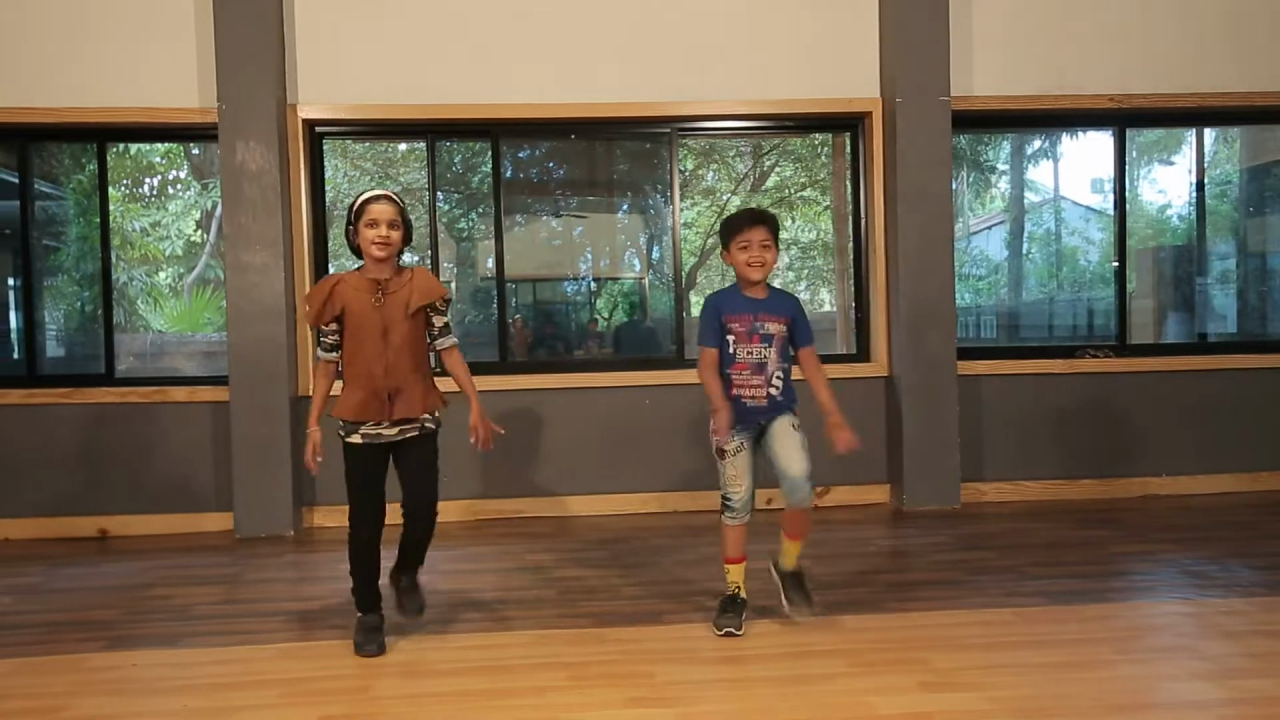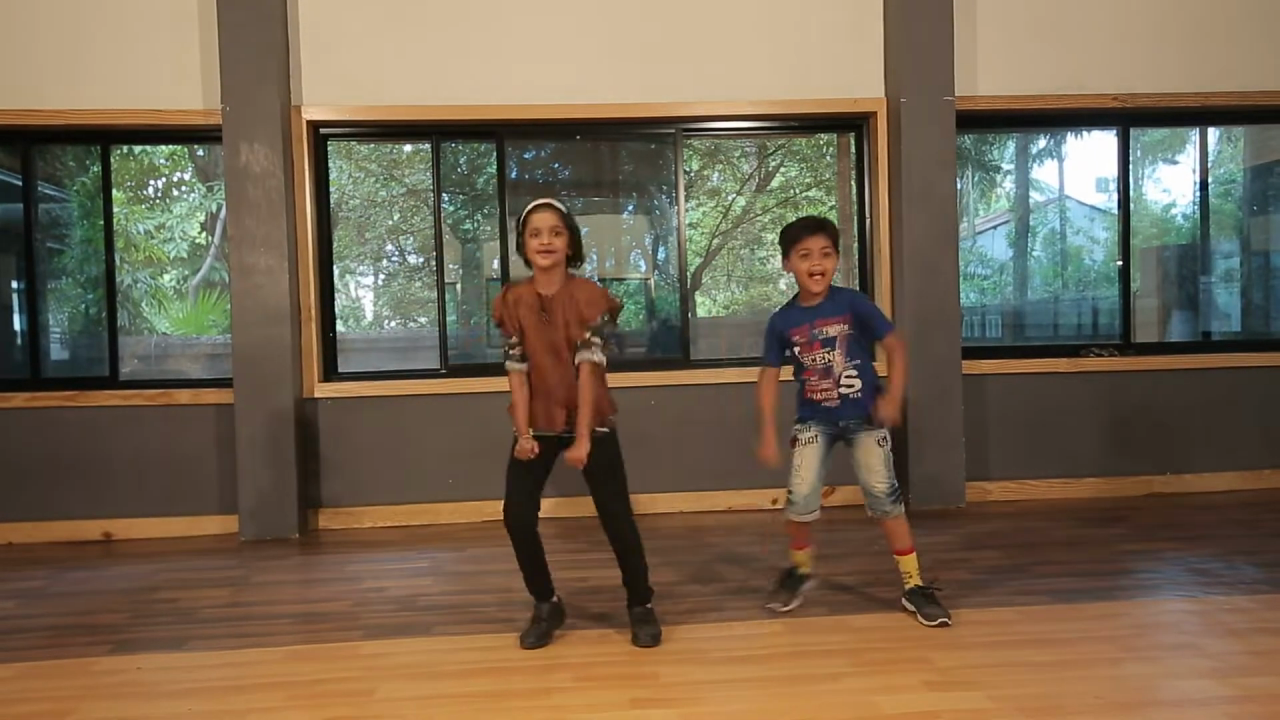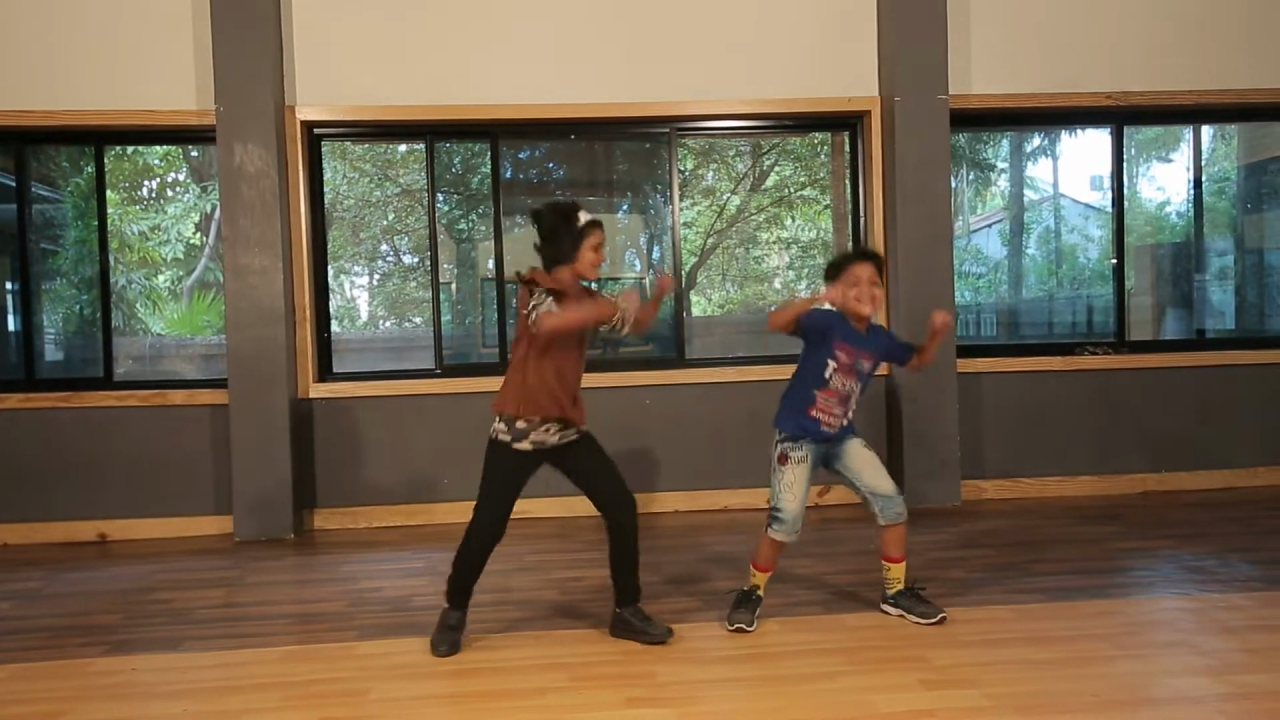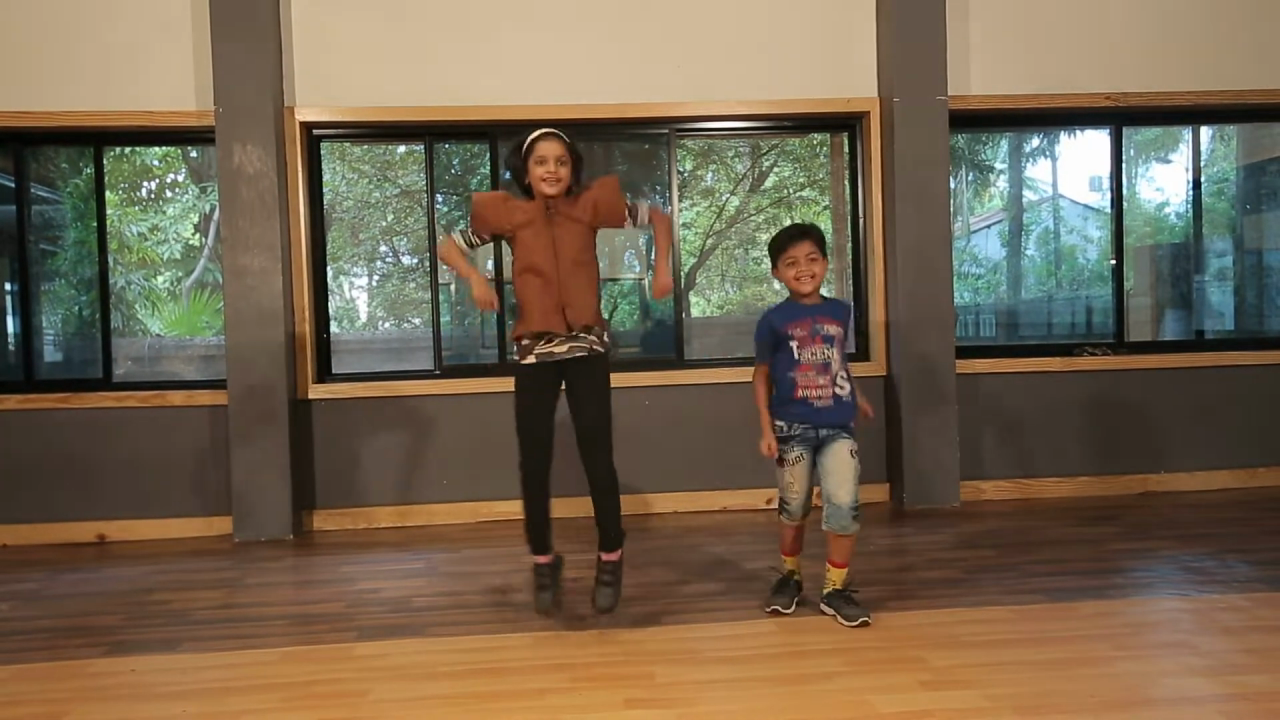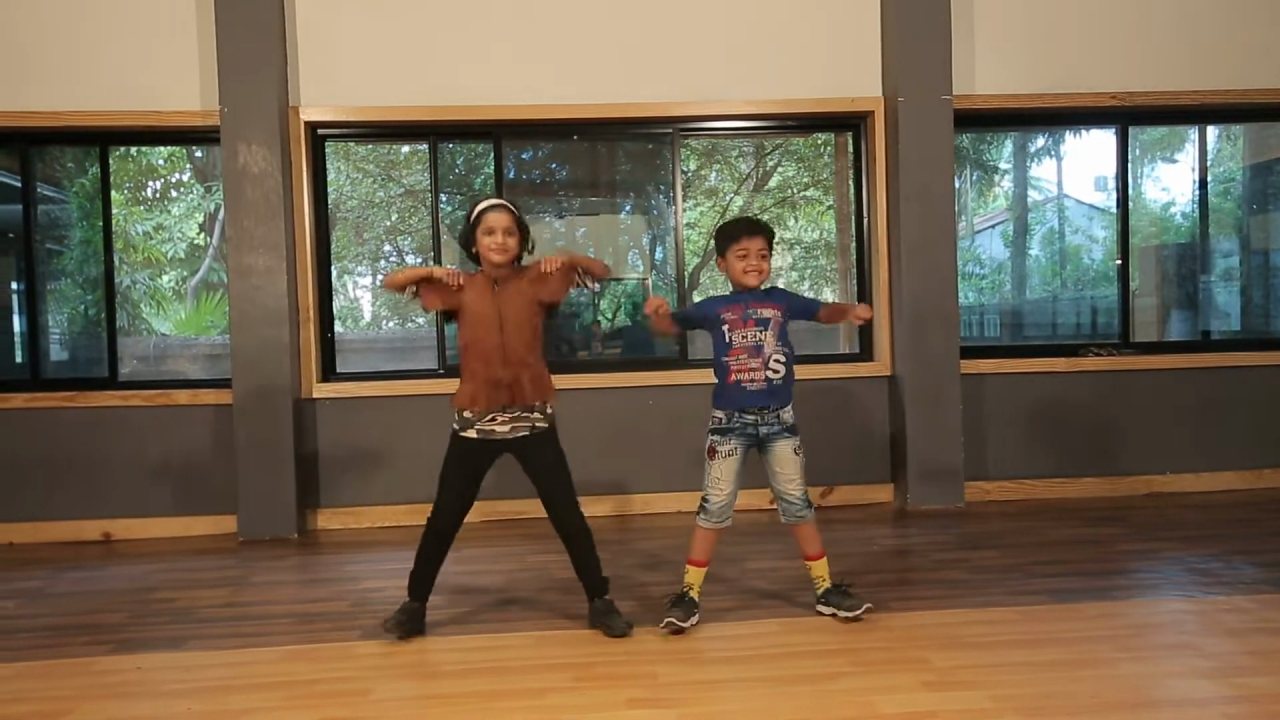
dt=1s
person 1, frame 1
left shoulder: (423, 287)
right shoulder: (338, 292)
left elbow: (447, 349)
right elbow: (327, 361)
left wrist: (475, 404)
right wrist: (313, 425)
left hip: (415, 418)
right hip: (361, 423)
left knee: (422, 511)
right knee: (365, 521)
left ankle: (407, 574)
right ankle: (368, 613)
person 1, frame 2
left shoulder: (588, 296)
right shoulder: (515, 301)
left elbow: (590, 366)
right elbow: (516, 370)
left wrist: (583, 437)
right wrist: (523, 433)
left hip: (590, 423)
right hip: (539, 425)
left knee: (616, 517)
right knee: (516, 513)
left ankle: (641, 606)
right ankle: (546, 605)
person 1, frame 3
left shoulder: (584, 298)
right shoulder: (541, 287)
left elbow: (636, 324)
right elbow: (547, 324)
left wrist: (658, 296)
right wrist: (609, 309)
left hip: (566, 427)
right hip: (520, 429)
left knee: (622, 507)
right knee: (488, 524)
left ankle: (627, 609)
right ankle: (454, 611)
person 1, frame 4
left shoulder: (593, 205)
right shoulder: (507, 212)
left elbow: (658, 217)
right elbow: (449, 247)
left wrist: (663, 267)
right wrist: (474, 279)
left hip: (587, 349)
right hip: (534, 353)
left knee: (597, 458)
right knee: (535, 463)
left ankle: (610, 560)
right ankle: (544, 562)
person 1, frame 5
left shoulder: (538, 279)
right shoulder: (460, 287)
left elbow: (602, 273)
right elbow: (391, 283)
left wrist: (570, 260)
right wrist: (429, 270)
left hip: (532, 421)
right hip: (476, 422)
left knee: (567, 515)
right knee: (445, 519)
left ankle: (599, 602)
right ankle: (415, 603)
person 2, frame 1
left shoulder: (788, 305)
right shoulder: (717, 305)
left elbow: (809, 363)
right elbow: (707, 363)
left wrist: (835, 418)
right wrist: (720, 409)
left hip: (778, 412)
right hip: (735, 417)
left knee: (799, 488)
right knee: (736, 503)
left ankle: (788, 569)
right ankle: (734, 593)
person 2, frame 2
left shoulder: (853, 303)
right shoulder: (783, 321)
left elbow: (894, 346)
right elbow: (768, 378)
left wrist: (893, 395)
right wrist: (768, 433)
left hip: (863, 416)
right hip: (813, 420)
left knee: (885, 499)
right knee: (801, 500)
left ankle: (915, 587)
right ankle: (799, 571)
person 2, frame 3
left shoulder: (879, 338)
right shoulder: (823, 322)
left elbow: (919, 360)
right elbow: (776, 322)
left wrist: (936, 333)
right wrist: (818, 300)
left hip: (843, 438)
right hip: (798, 436)
left knee: (891, 504)
right knee: (785, 521)
left ankle: (896, 591)
right ankle: (752, 592)
person 2, frame 4
left shoulder: (840, 310)
right shoulder: (774, 320)
right elbow: (761, 375)
left wrist: (857, 395)
right wrist: (765, 430)
left hip: (837, 427)
right hip: (792, 427)
left knee: (843, 509)
right knee: (794, 509)
left ankle: (834, 591)
right ankle: (790, 577)
person 2, frame 5
left shoulder: (782, 299)
right shoulder: (713, 307)
left elbow: (823, 311)
right elbow: (666, 328)
left wrist: (848, 311)
right wrist: (657, 312)
left hip: (777, 417)
right hip: (730, 419)
left knee: (795, 502)
right knee: (715, 505)
left ankle: (825, 588)
right ankle: (688, 593)
